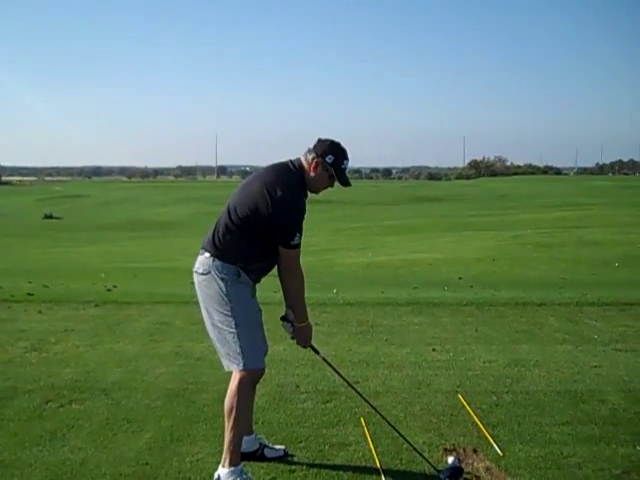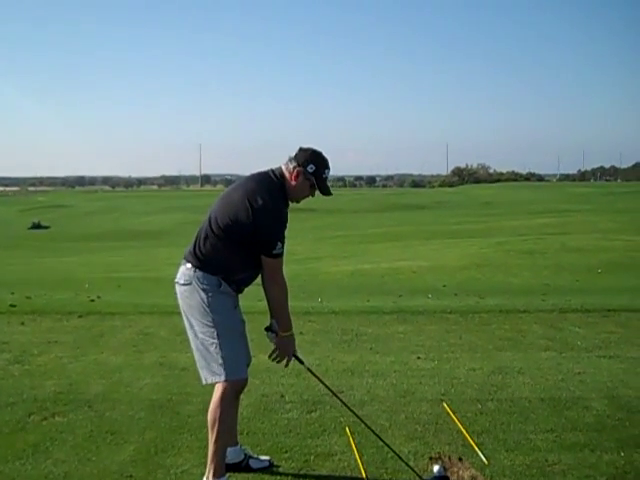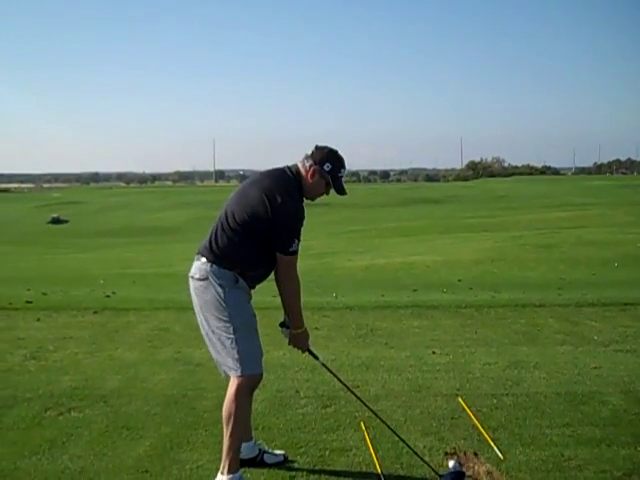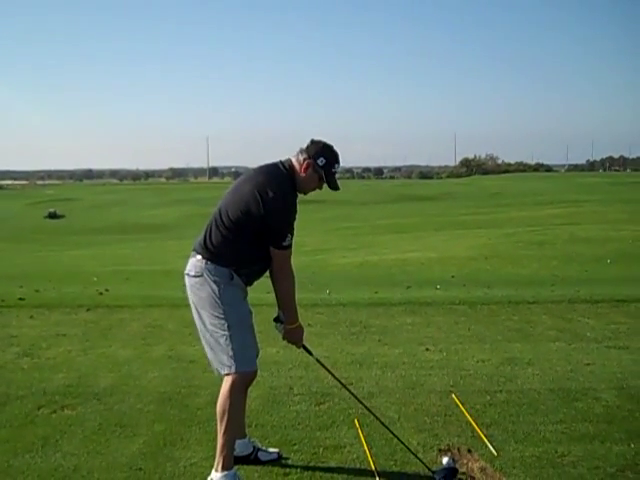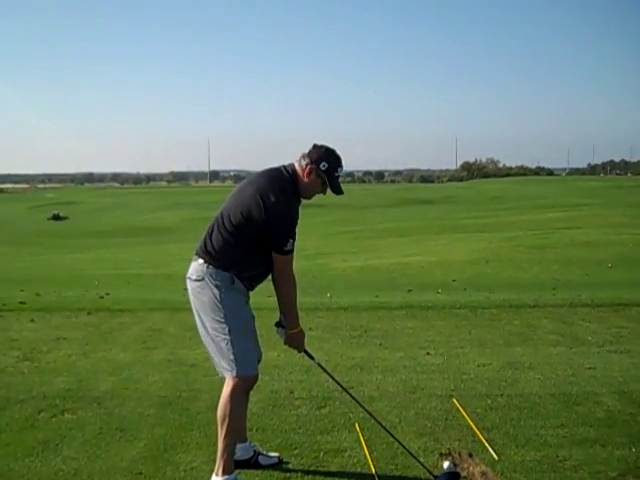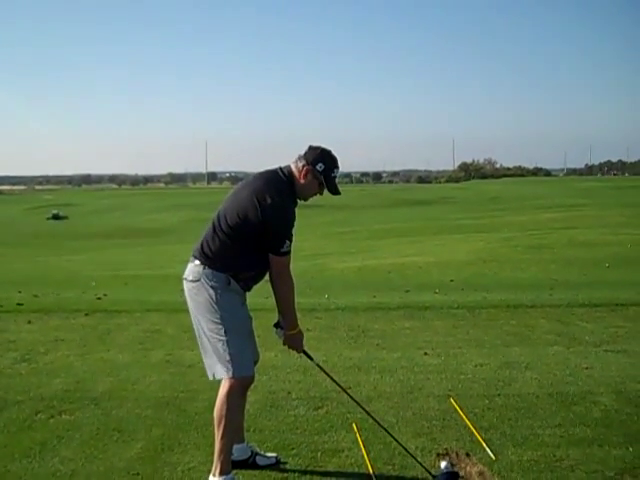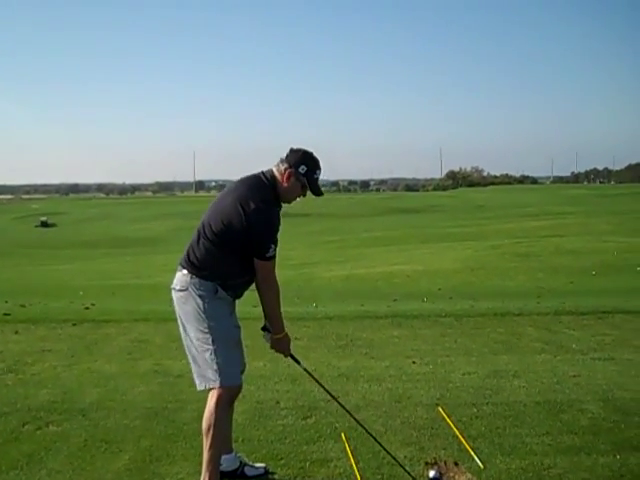
dt=0.7s
person 1, frame 1
left shoulder: (280, 177)
right shoulder: (288, 194)
left elbow: (282, 259)
right elbow: (290, 268)
left wrist: (290, 309)
right wrist: (302, 321)
left hip: (229, 272)
right hip: (224, 275)
left knee: (251, 363)
right knee: (248, 369)
left ankle: (247, 442)
person 1, frame 2
left shoulder: (261, 186)
right shoulder: (271, 205)
left elbow: (265, 269)
right elbow: (273, 278)
left wrist: (277, 321)
right wrist: (286, 332)
left hip: (212, 283)
right hip: (205, 285)
left knee: (234, 374)
right knee: (230, 379)
left ankle: (231, 452)
person 1, frame 3
left shoulder: (276, 181)
right shoulder: (288, 202)
left elbow: (278, 264)
right elbow: (287, 274)
left wrist: (291, 320)
right wrist: (298, 326)
left hip: (221, 276)
right hip: (220, 280)
left knee: (247, 368)
right knee: (245, 374)
left ankle: (246, 447)
person 1, frame 4
left shoulder: (270, 176)
right shoulder: (280, 194)
left elbow: (273, 260)
right elbow: (282, 269)
left wrist: (284, 313)
right wrist: (292, 321)
left hip: (217, 273)
right hip: (216, 277)
left knee: (243, 365)
right knee: (240, 371)
left ankle: (239, 444)
person 1, frame 5
left shoulder: (273, 181)
right shoulder: (281, 199)
left elbow: (274, 265)
right elbow: (283, 274)
right wrist: (293, 326)
left hip: (221, 278)
right hip: (217, 282)
left knee: (245, 369)
right knee: (241, 375)
left ankle: (240, 449)
person 1, frame 6
left shoulder: (269, 183)
right shoulder: (278, 202)
right elbow: (280, 274)
right wrist: (292, 327)
left hip: (219, 279)
right hip: (214, 283)
left knee: (243, 369)
right knee: (237, 375)
left ankle: (237, 450)
person 1, frame 7
left shoulder: (253, 188)
right shoulder: (262, 207)
right elbow: (266, 280)
right wrist: (278, 331)
left hip: (207, 288)
right hip: (202, 292)
left knee: (230, 380)
right knee: (224, 386)
